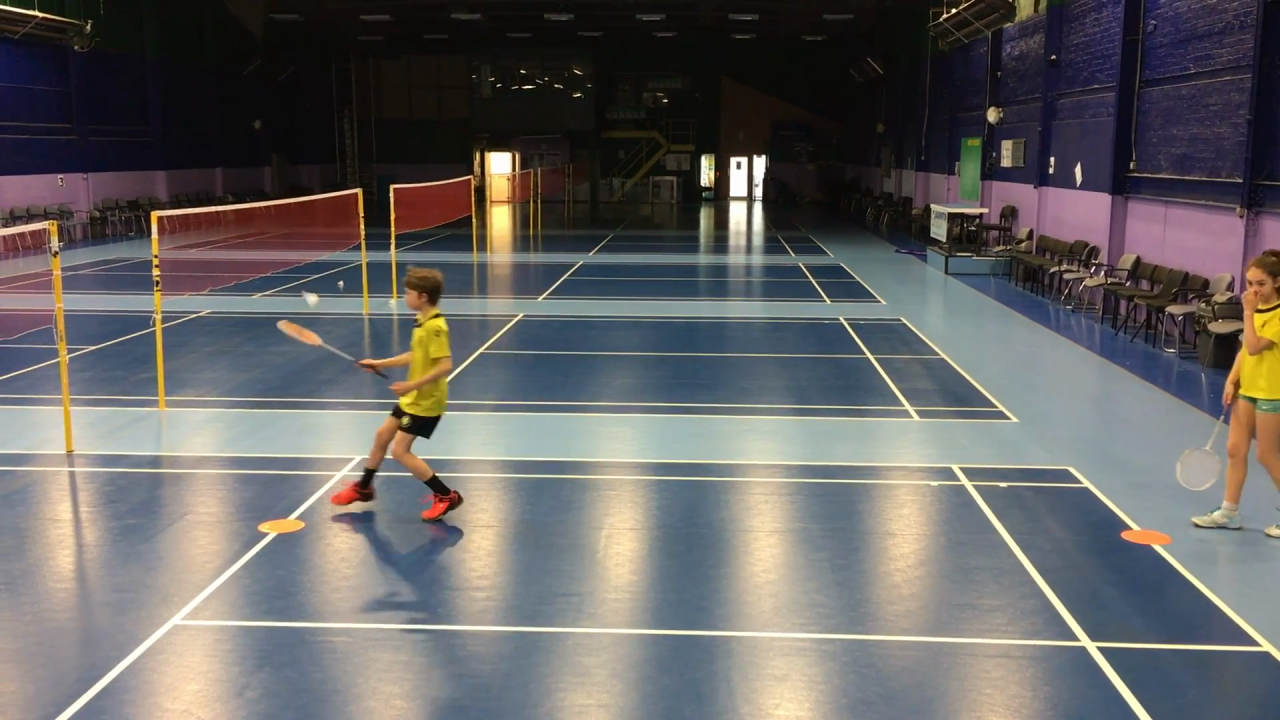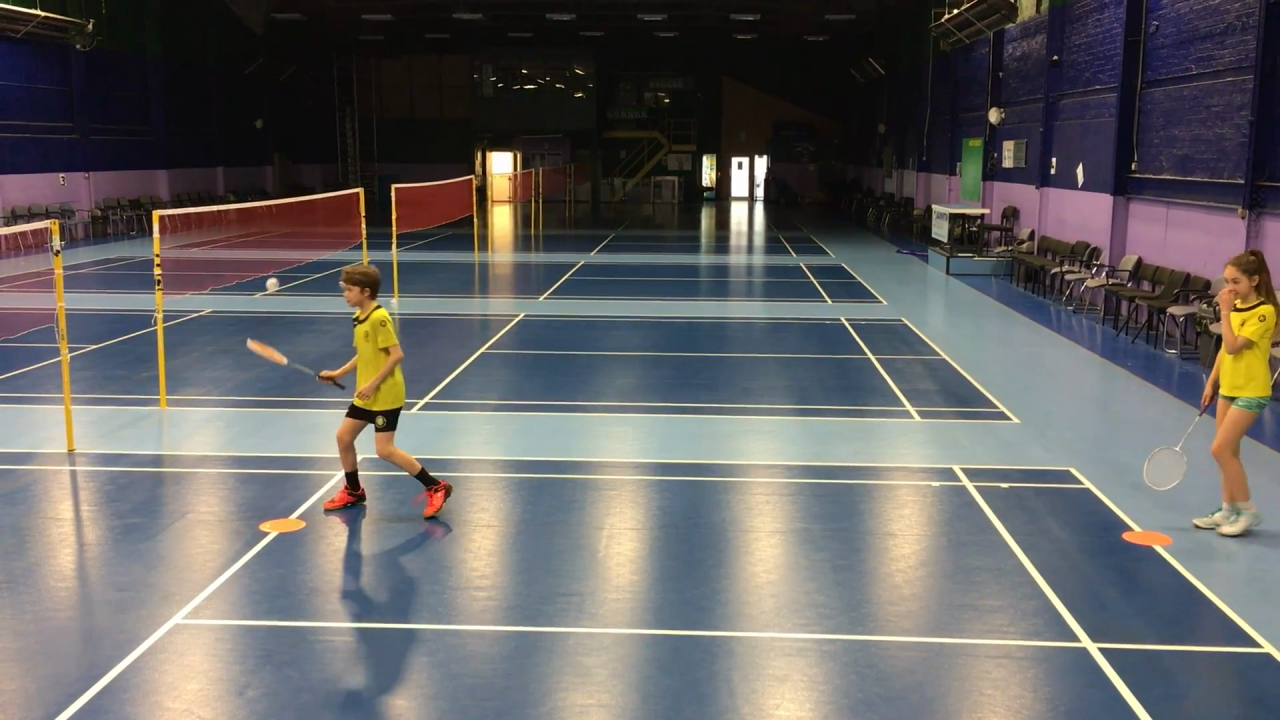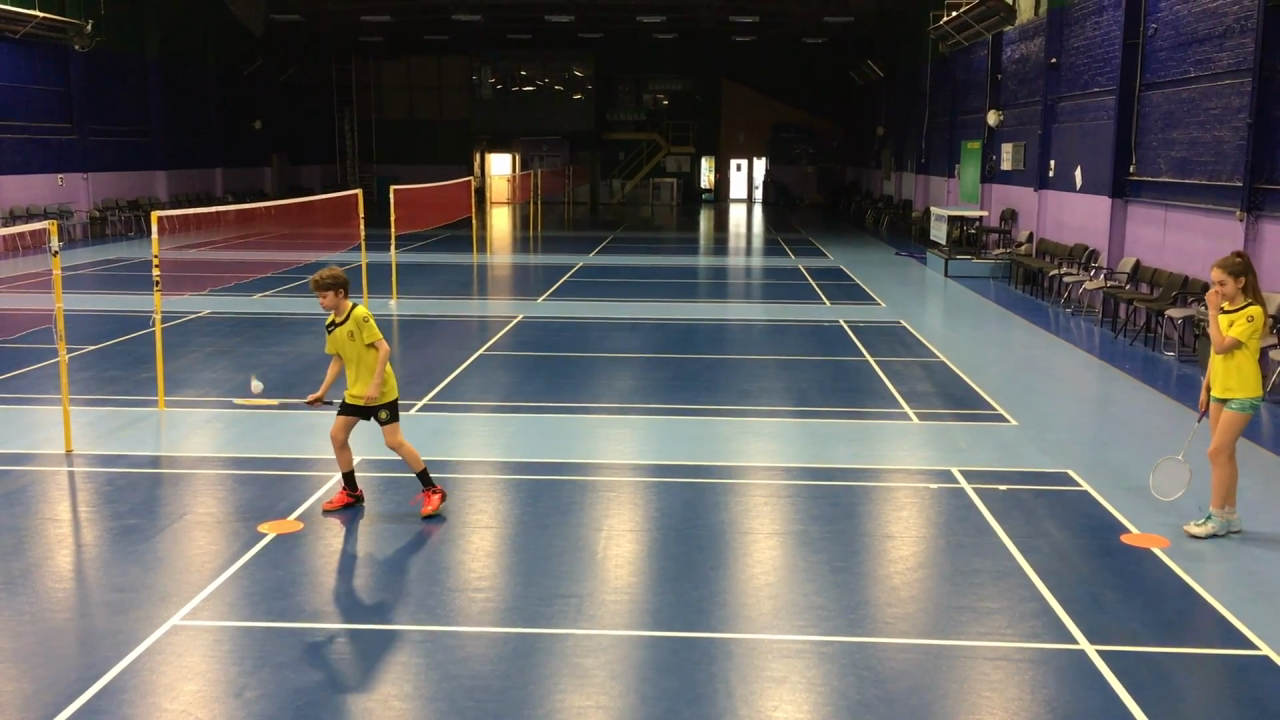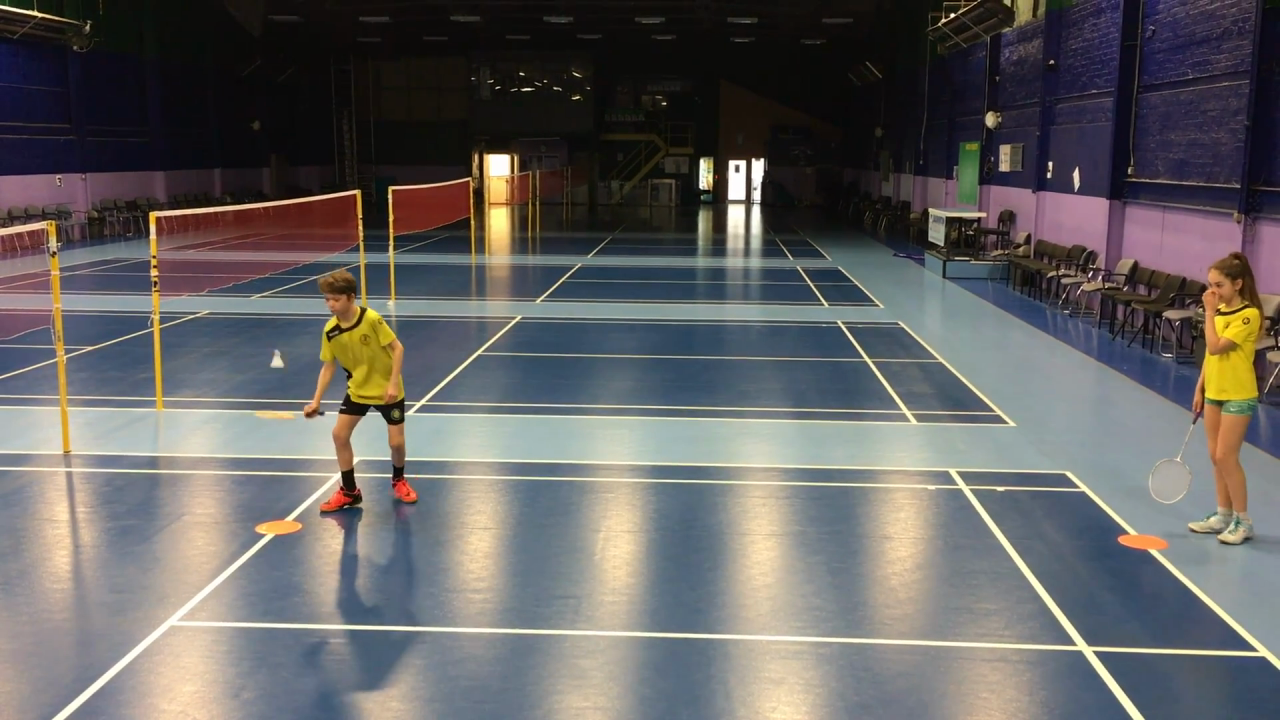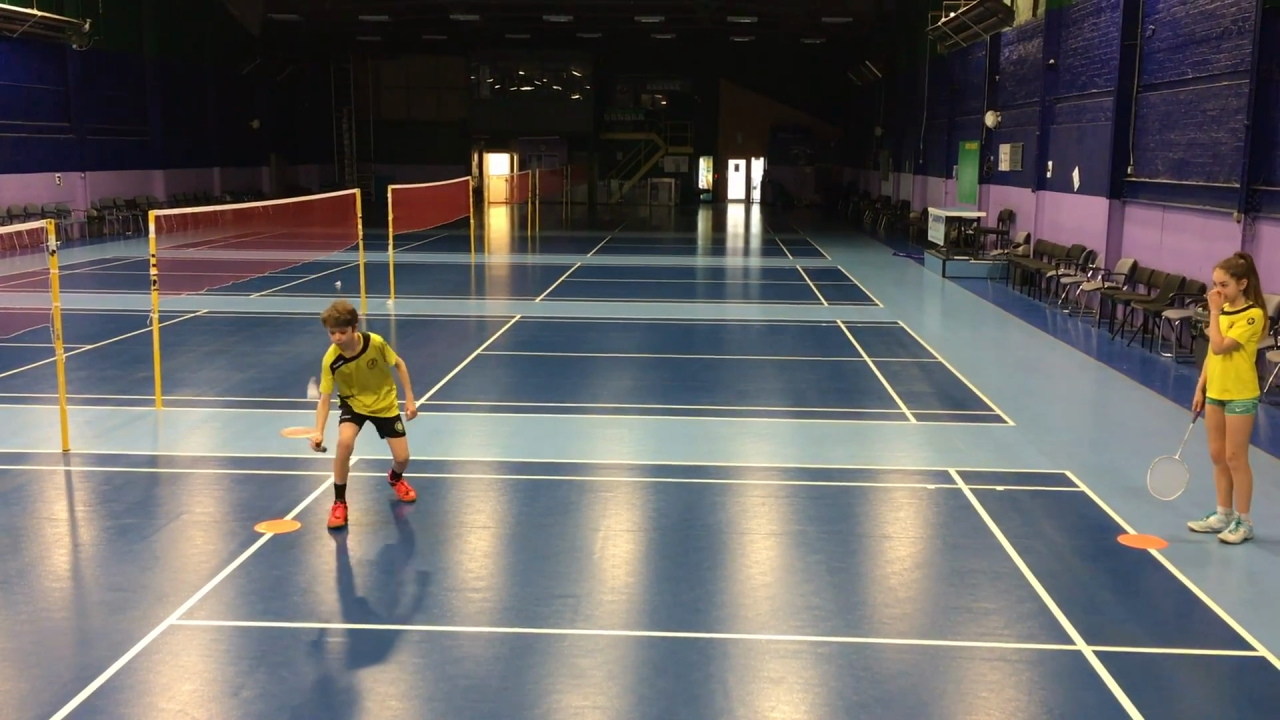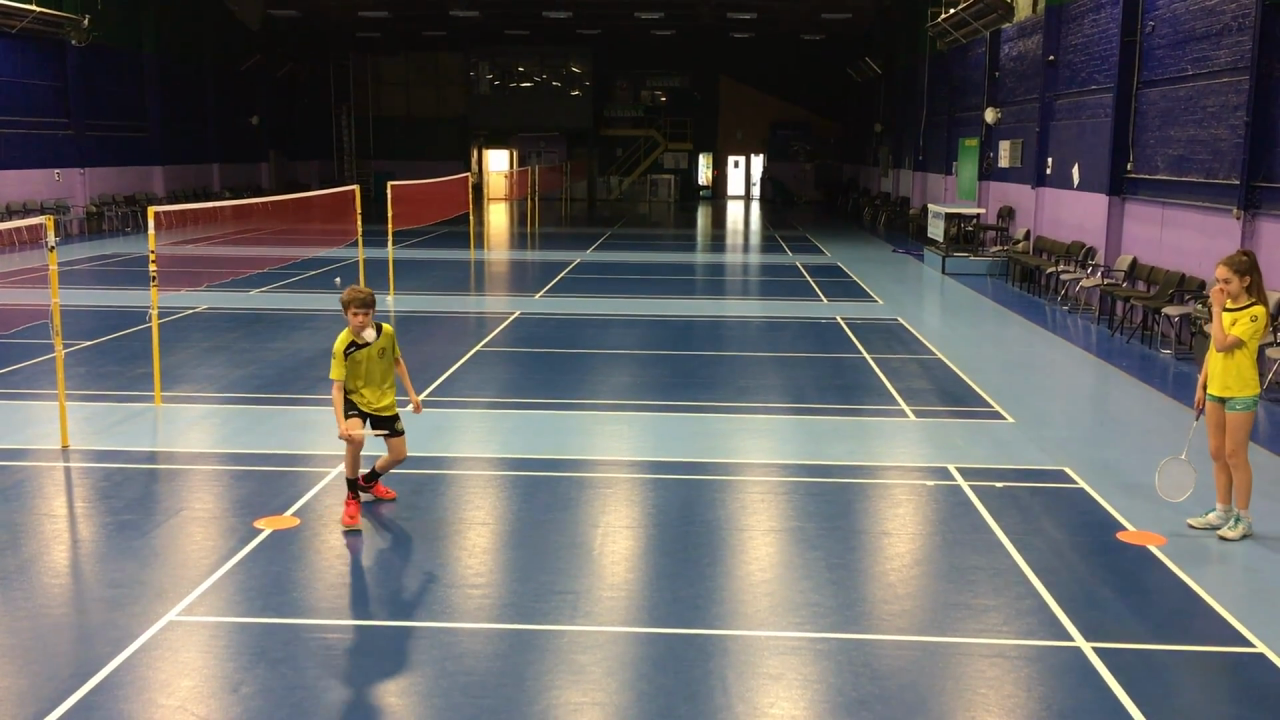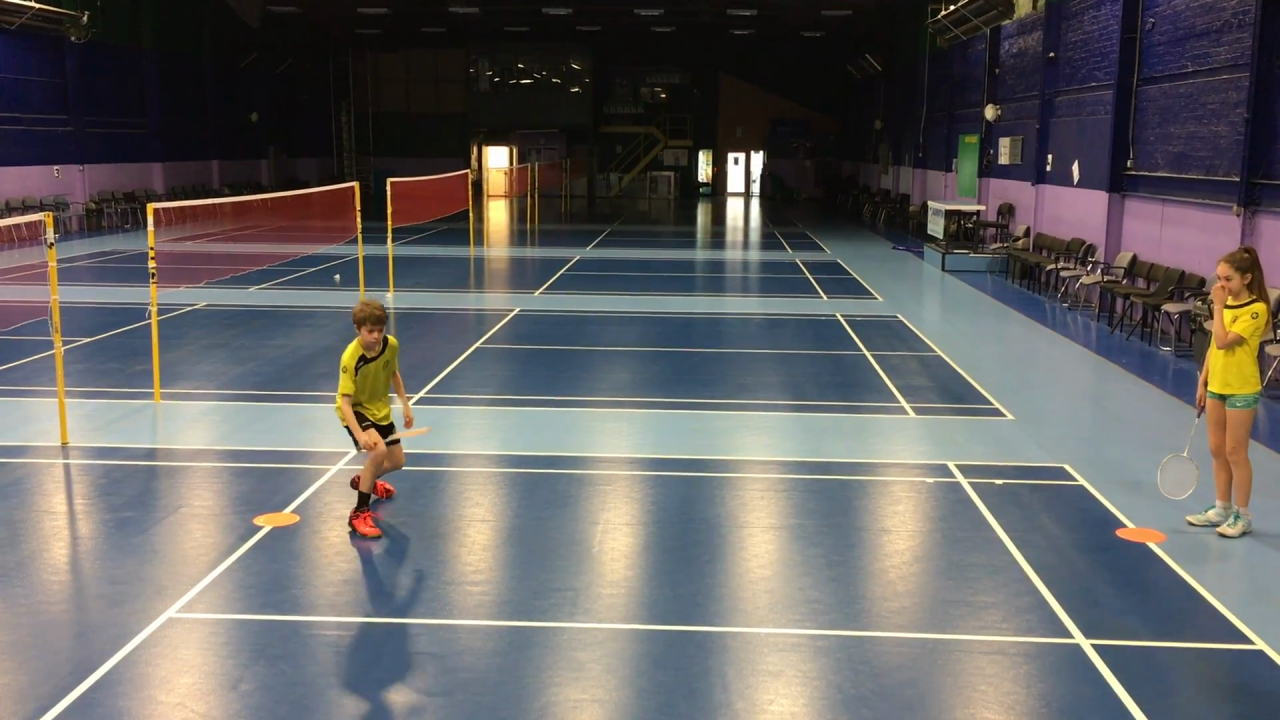
dt=0.3s
person 1, frame 1
right shoulder: (1256, 308)
left elbow: (1254, 347)
left wrist: (1248, 313)
right wrist: (1232, 381)
right hip: (1247, 389)
right knee: (1235, 450)
right ankle: (1229, 511)
person 1, frame 2
left shoulder: (1264, 312)
right shoulder: (1235, 307)
left elbow: (1233, 346)
left wrist: (1225, 311)
right wrist: (1211, 382)
left hip: (1251, 392)
right hip: (1228, 388)
left knee: (1220, 449)
right knee: (1228, 451)
left ankle: (1247, 510)
right ankle: (1230, 511)
person 1, frame 3
left shoulder: (1252, 313)
right shoulder: (1224, 309)
left elbow: (1221, 347)
left wrist: (1212, 312)
right wrist: (1206, 387)
left hip: (1242, 394)
right hip: (1220, 390)
left knee: (1217, 452)
right knee: (1224, 454)
left ankle: (1217, 517)
right ankle: (1229, 515)
person 1, frame 4
left shoulder: (1248, 315)
right shoulder: (1219, 310)
left elbow: (1215, 347)
left wrist: (1209, 313)
right wrist: (1200, 388)
left hip: (1238, 395)
right hip: (1214, 392)
left knee: (1226, 457)
right knee: (1216, 457)
left ankle: (1243, 521)
right ankle: (1224, 515)
person 1, frame 5
left shoulder: (1252, 315)
right shoulder: (1222, 310)
left elbow: (1219, 347)
left wrist: (1214, 312)
right wrist: (1200, 388)
left hip: (1240, 395)
right hip: (1215, 392)
left knee: (1235, 458)
right knee: (1218, 456)
left ankle: (1243, 521)
right ankle: (1223, 514)
person 1, frame 6
left shoulder: (1255, 312)
right shoulder: (1224, 307)
left elbow: (1222, 344)
left wrist: (1216, 310)
right wrist: (1201, 385)
left hip: (1241, 392)
right hip: (1215, 389)
left knee: (1235, 455)
right knee: (1217, 453)
left ankle: (1243, 518)
right ankle: (1222, 511)
person 1, frame 7
left shoulder: (1255, 310)
right shoulder: (1225, 304)
left elbow: (1223, 342)
left wrist: (1217, 307)
right wrist: (1202, 382)
left hip: (1241, 390)
right hip: (1216, 386)
left knee: (1235, 452)
right knee: (1217, 450)
left ankle: (1242, 515)
right ankle: (1222, 508)
person 2, frame 1
left shoulder: (435, 327)
right shoulder: (421, 322)
left elbow: (446, 366)
left wrist: (414, 384)
right wrist: (379, 363)
left hip: (426, 403)
right hip: (412, 399)
left knee: (400, 450)
right knee: (382, 435)
left ankle: (446, 496)
right ankle: (363, 487)
person 2, frame 2
left shoulder: (379, 317)
right shoulder: (359, 318)
left elbow: (397, 354)
left wrist: (373, 383)
right wrist: (338, 373)
left hip: (386, 396)
right hip: (365, 396)
left knee: (385, 450)
right knee: (343, 437)
left ankle: (436, 488)
right ankle: (353, 491)
person 2, frame 3
left shoulder: (360, 315)
right shoulder: (331, 325)
left elbow: (384, 349)
left wrist: (376, 385)
right wrist: (322, 392)
left hip: (381, 391)
right hip: (355, 392)
left knee: (394, 442)
right knee: (337, 435)
left ankle: (431, 491)
right ankle: (351, 492)
person 2, frame 4
left shoulder: (371, 319)
right shoulder: (330, 331)
left elbow: (397, 348)
right elbow: (328, 367)
left wrist: (393, 383)
right wrist: (316, 401)
left hip: (387, 389)
right hip: (358, 389)
left knee: (396, 442)
right knee: (340, 434)
left ankle: (399, 480)
right ankle: (349, 491)
person 2, frame 5
left shoulder: (375, 342)
right shoulder: (331, 360)
left elbow: (399, 365)
right elbow: (324, 399)
left wrist: (409, 398)
right wrist: (318, 433)
left hip: (384, 403)
right hip: (353, 403)
left knee: (401, 456)
right knee: (344, 443)
left ankle: (397, 479)
right ankle: (340, 503)
person 2, frame 6
left shoulder: (387, 332)
right shoulder: (342, 345)
left elbow: (397, 362)
right elbow: (337, 388)
left wrist: (411, 392)
right wrist: (341, 423)
left hip: (384, 401)
right hip: (356, 399)
left knee: (398, 455)
right knee: (355, 441)
left ankle: (368, 480)
right ankle: (352, 498)
person 2, frame 7
left shoulder: (391, 345)
right shoulder: (350, 358)
right elbow: (344, 401)
left wrist: (405, 406)
right wrist: (359, 434)
left hip: (380, 410)
right hip: (356, 412)
left knee: (397, 462)
right knee: (377, 453)
left ankle: (363, 481)
right ankle: (360, 514)
